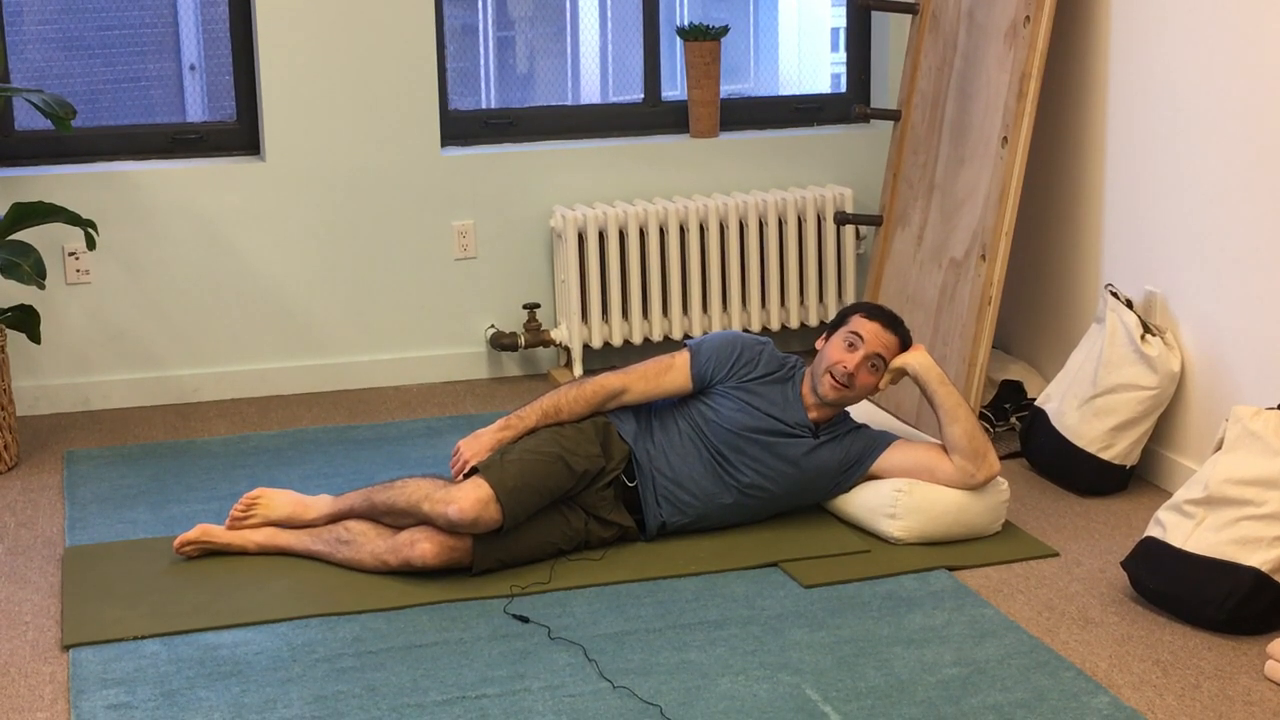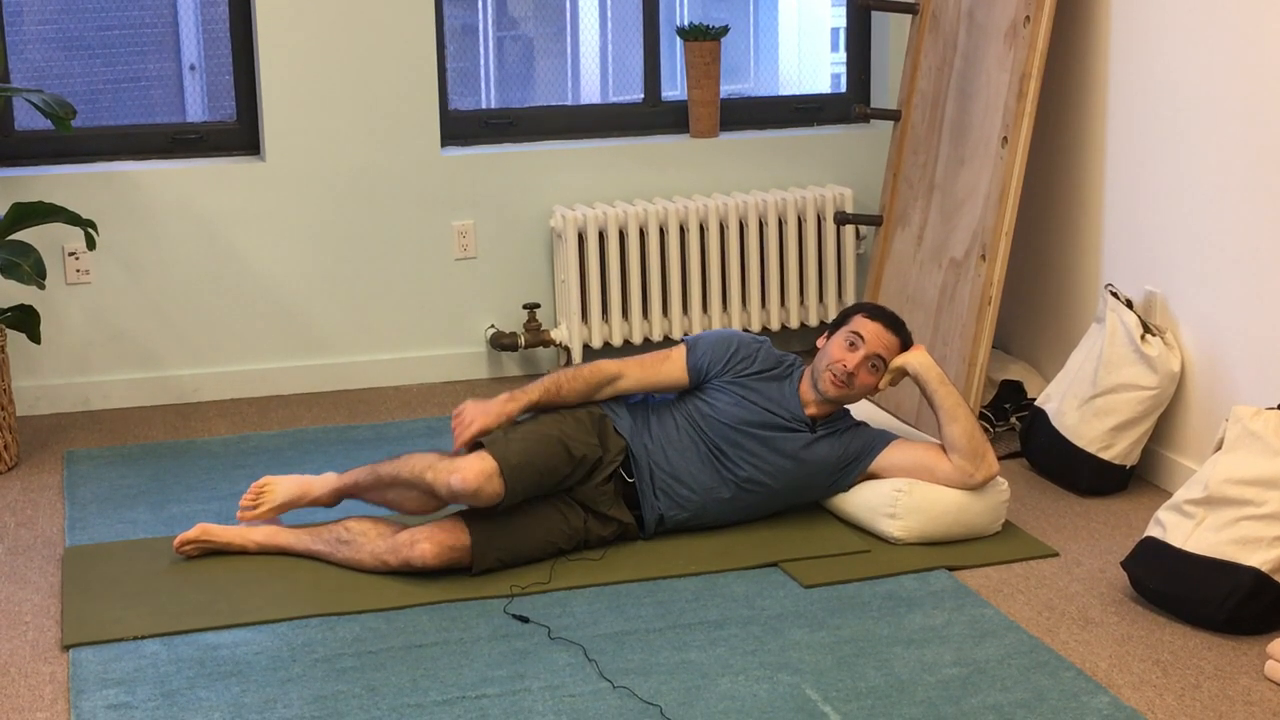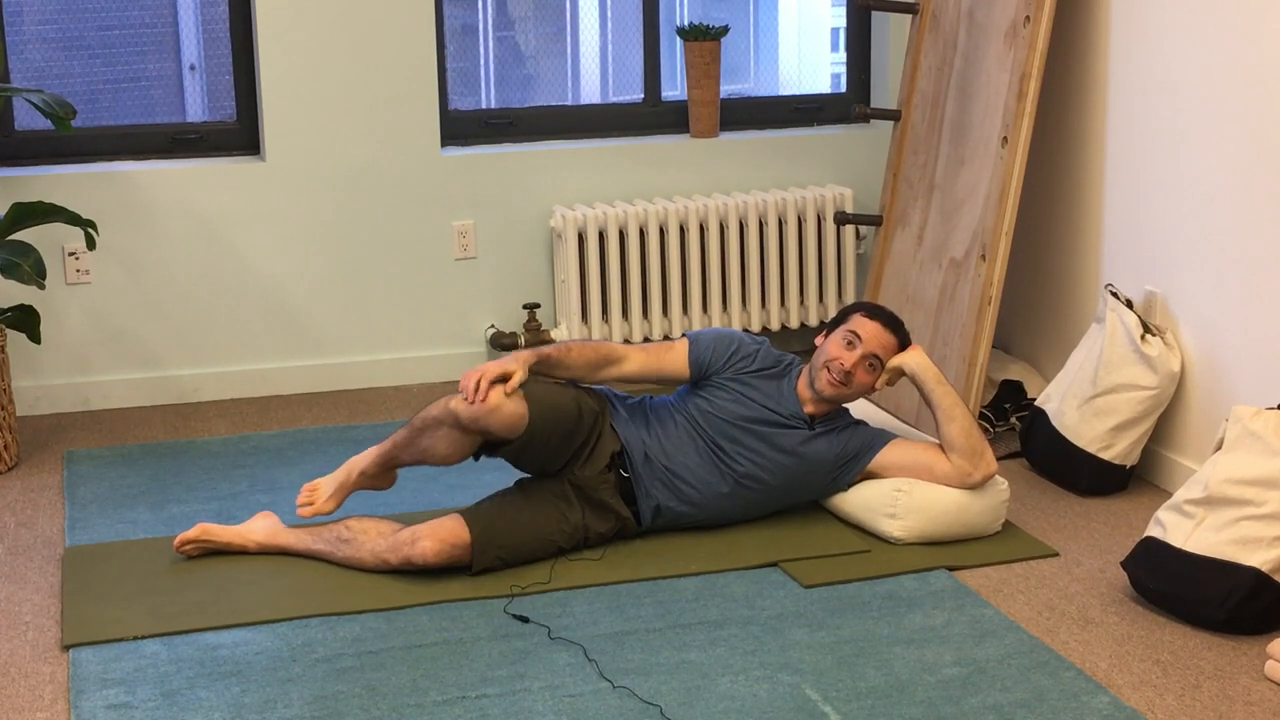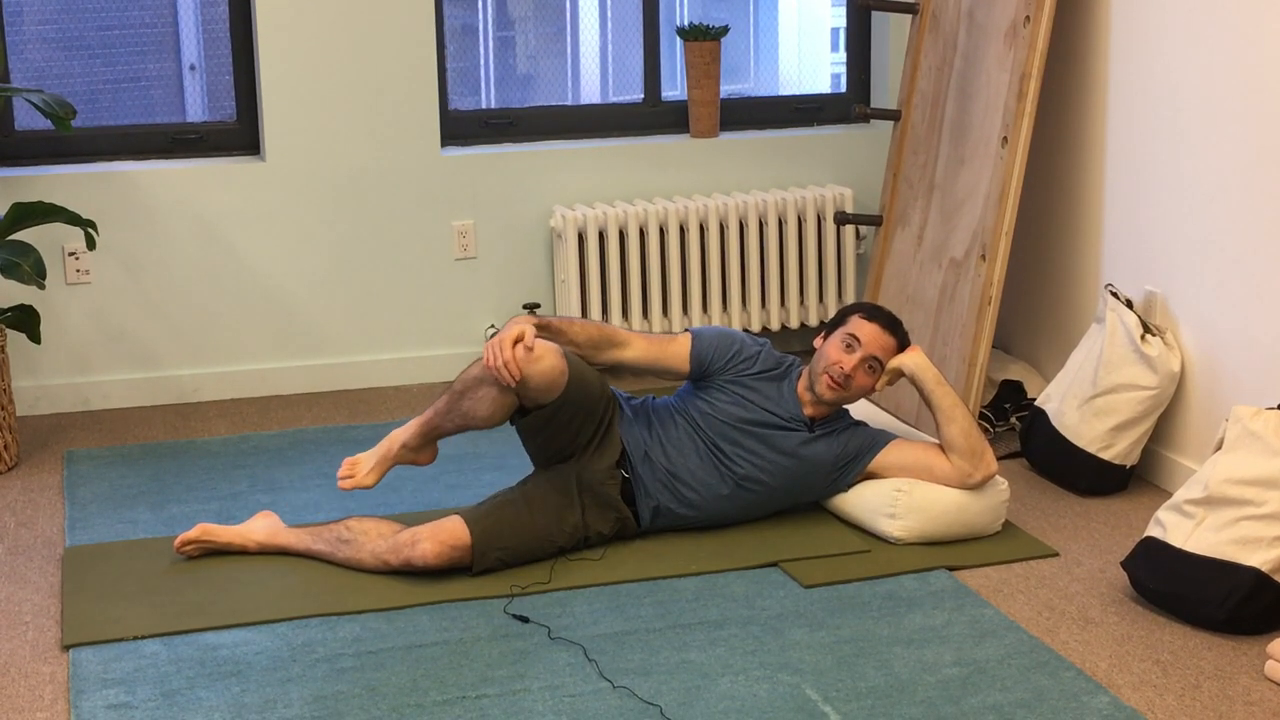
dt=0.4s
person 1, frame 1
left shoulder: (851, 450)
right shoulder: (751, 357)
left elbow: (974, 468)
right elbow: (620, 385)
left wrist: (927, 371)
right wrist: (506, 426)
left hip: (619, 520)
right hip: (601, 450)
left knee: (426, 553)
right knee: (465, 509)
left ankle: (262, 540)
right ankle: (325, 506)
person 1, frame 2
left shoulder: (848, 449)
right shoulder: (749, 355)
left elbow: (974, 467)
right elbow: (617, 373)
left wrist: (927, 370)
right wrist: (519, 398)
left hip: (615, 516)
right hip: (595, 443)
left knee: (427, 550)
right knee: (468, 481)
left ankle: (264, 536)
right ankle: (331, 486)
person 1, frame 3
left shoulder: (847, 447)
right shoulder: (746, 355)
left elbow: (971, 466)
right elbow: (619, 358)
left wrist: (923, 370)
right wrist: (529, 357)
left hip: (608, 510)
right hip: (595, 434)
left knee: (427, 547)
right knee: (488, 405)
left ankle: (272, 536)
right ankle: (377, 460)
person 1, frame 4
left shoulder: (847, 448)
right shoulder: (748, 356)
left elbow: (972, 468)
right elbow: (621, 346)
left wrist: (923, 370)
right wrist: (539, 325)
left hip: (609, 510)
right hip: (601, 436)
left knee: (427, 549)
right knee: (536, 361)
left ankle: (272, 536)
right ankle: (417, 436)
